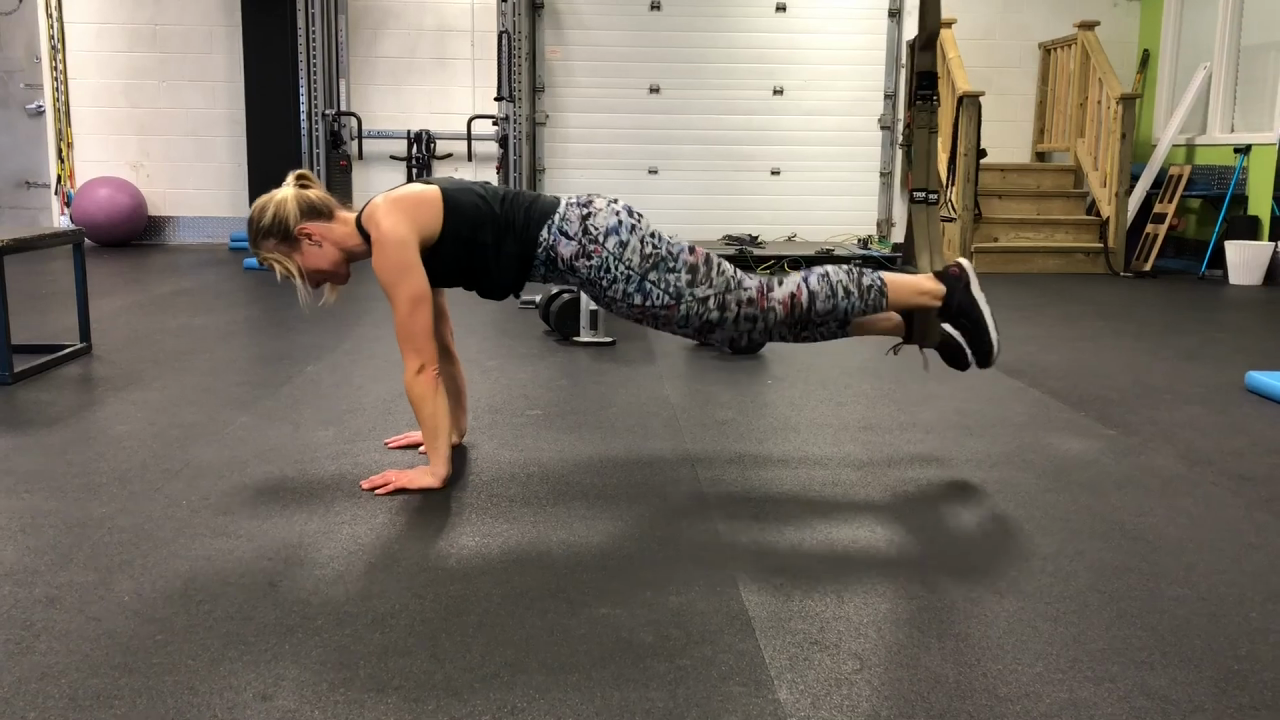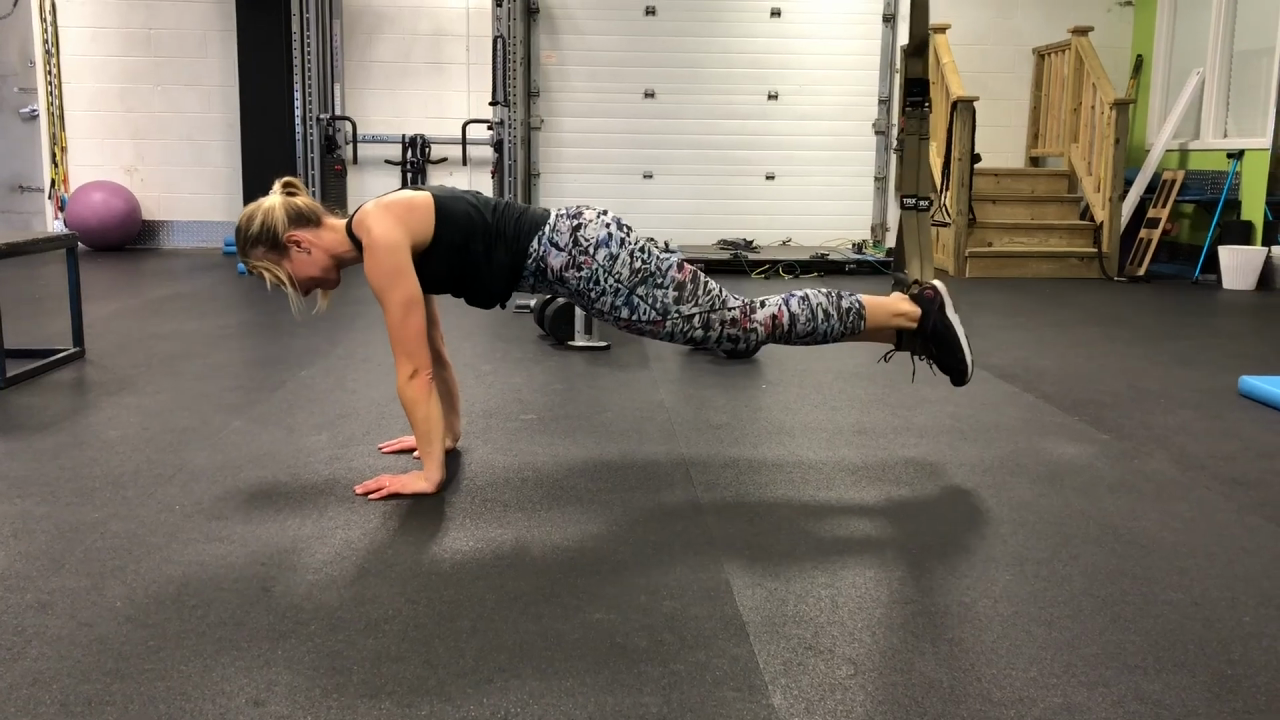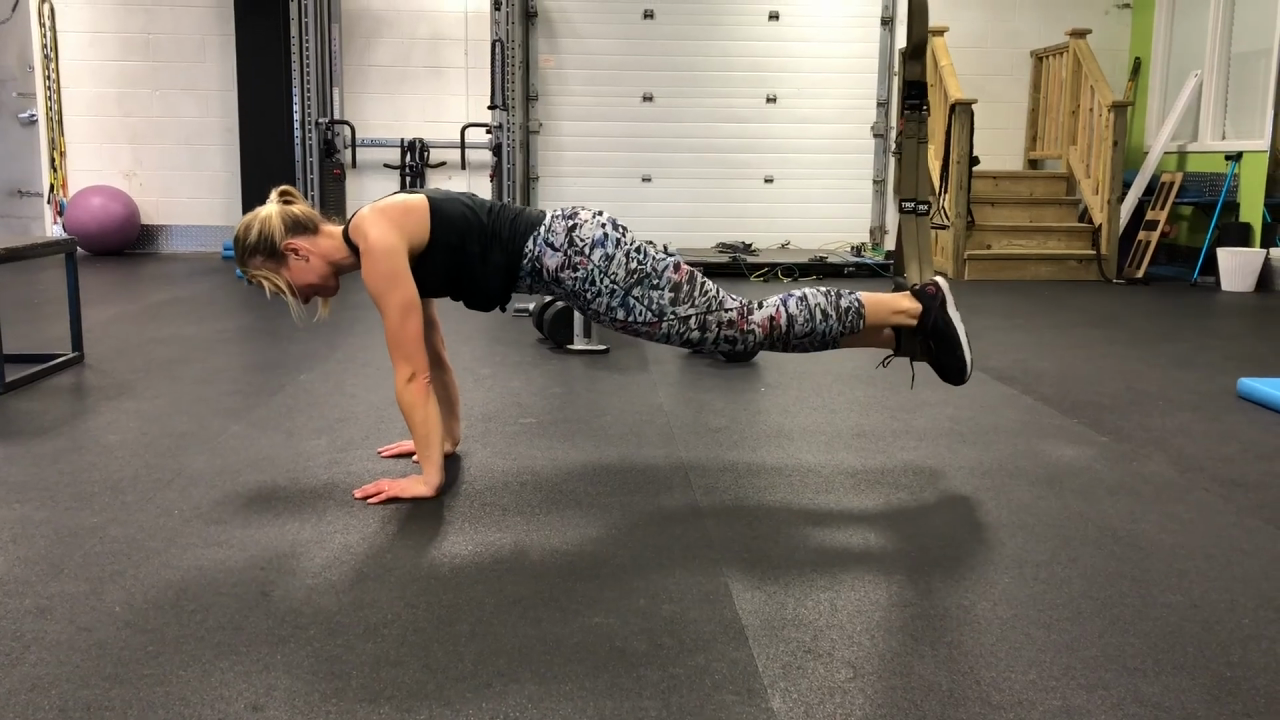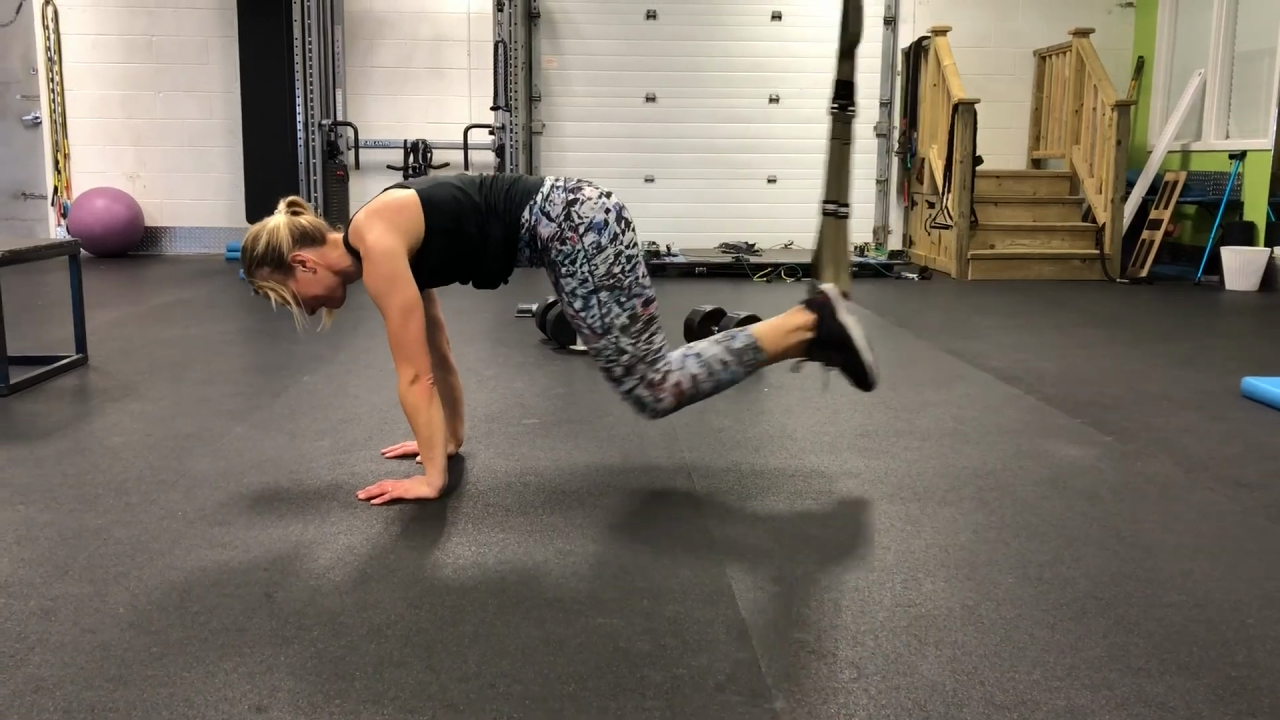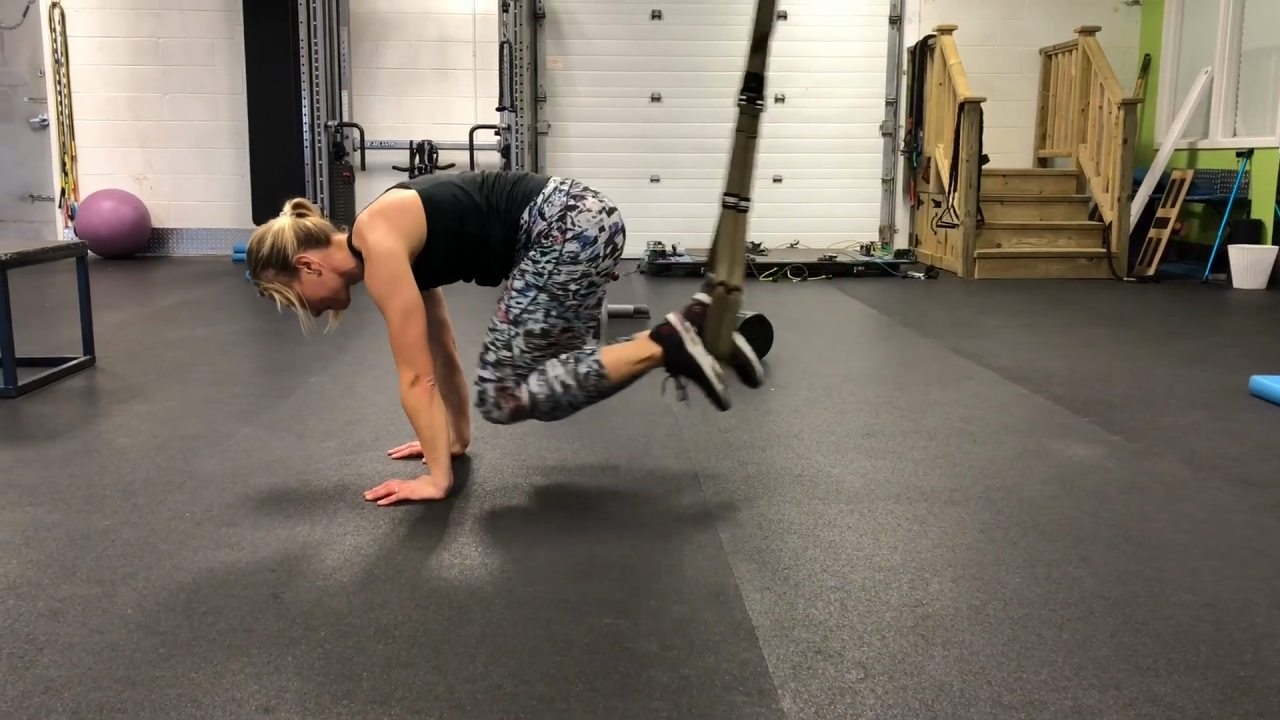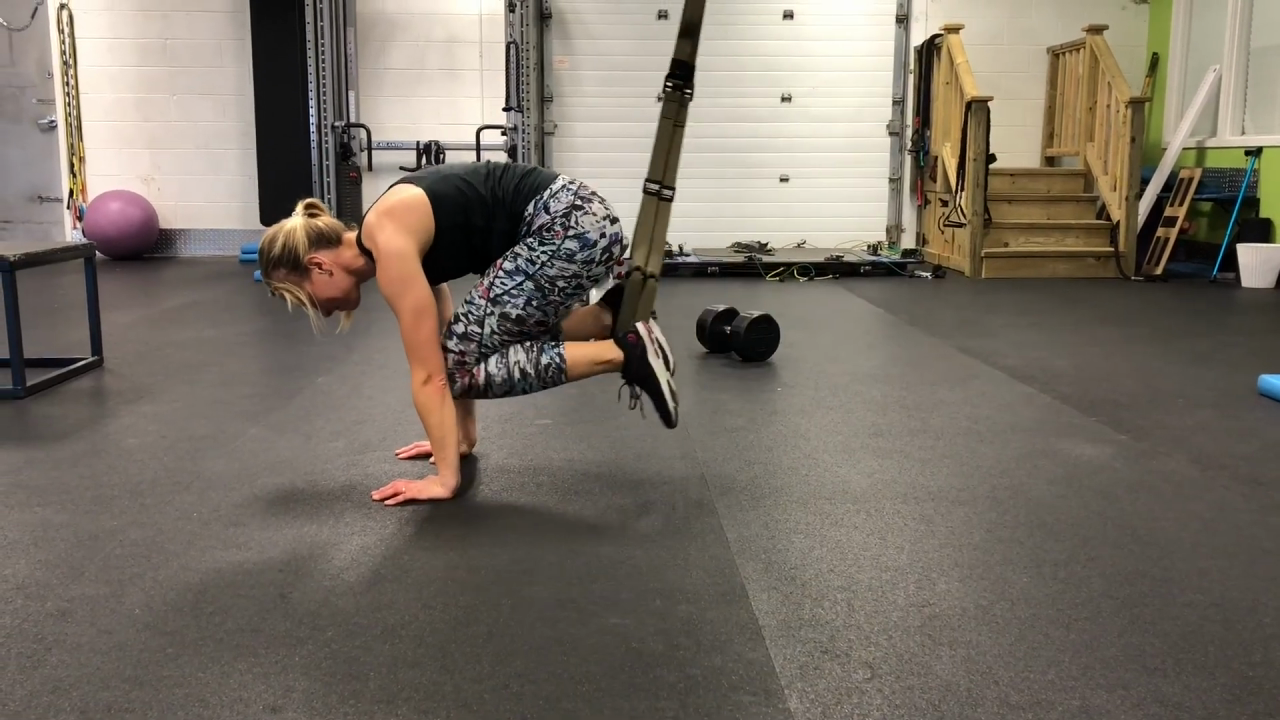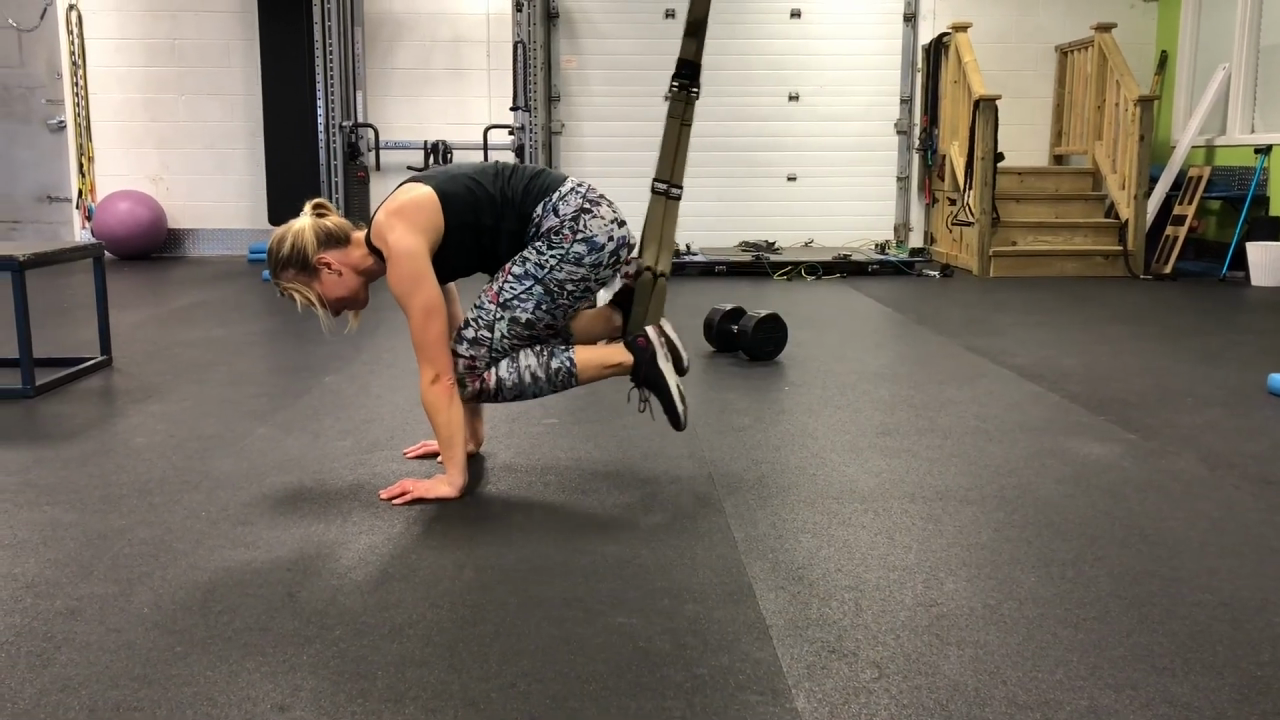
dt=0.4s
person 1, frame 1
left shoulder: (386, 230)
right shoulder: (400, 233)
left elbow: (420, 362)
right elbow: (441, 347)
left wrist: (433, 465)
right wrist: (451, 429)
left hip: (592, 243)
right hip: (588, 243)
left knee: (764, 306)
right knee: (755, 317)
left ankle: (940, 289)
right ankle: (908, 323)
person 1, frame 2
left shoulder: (379, 236)
right shoulder: (386, 238)
left elbow: (413, 367)
right elbow: (433, 353)
left wrist: (431, 470)
right wrist: (447, 431)
left hip: (581, 254)
right hip: (572, 252)
left knee: (746, 323)
right knee: (744, 324)
left ankle: (915, 311)
right ankle: (906, 327)
person 1, frame 3
left shoulder: (373, 241)
right shoulder: (388, 244)
left elbow: (412, 372)
right elbow: (434, 355)
left wrist: (428, 474)
right wrist: (446, 436)
left hip: (577, 251)
right hip: (570, 253)
left knee: (743, 325)
right knee: (739, 327)
left ankle: (916, 307)
right ankle: (905, 328)
person 1, frame 4
left shoulder: (374, 245)
right shoulder: (393, 244)
left elbow: (415, 373)
right elbow: (437, 354)
left wrist: (433, 477)
right wrist: (449, 438)
left hip: (575, 221)
right hip: (578, 221)
left knee: (651, 389)
right knee: (642, 374)
left ankle: (808, 322)
right ankle: (803, 329)
person 1, frame 5
left shoulder: (376, 247)
right shoulder: (396, 241)
left elbow: (417, 376)
right elbow: (441, 350)
left wrist: (438, 476)
right wrist: (456, 437)
left hip: (570, 226)
right hip: (583, 222)
left knee: (501, 394)
right knee: (535, 379)
left ankle: (661, 347)
right ankle: (682, 328)
person 1, frame 6
left shoulder: (388, 244)
right shoulder: (398, 234)
left elbow: (430, 373)
right elbow: (446, 341)
left wrist: (446, 478)
right wrist: (462, 436)
left hip: (570, 227)
right hip: (580, 221)
left knee: (459, 365)
right knee: (482, 348)
left ankle: (620, 353)
right ankle: (612, 319)
person 1, frame 7
left shoulder: (398, 243)
right shoulder: (400, 238)
left elbow: (439, 371)
right elbow: (452, 344)
left wrist: (453, 475)
right wrist: (469, 434)
left hip: (577, 227)
right hip: (581, 224)
left knee: (472, 372)
right knee: (505, 352)
left ankle: (631, 356)
right ankle: (620, 320)
